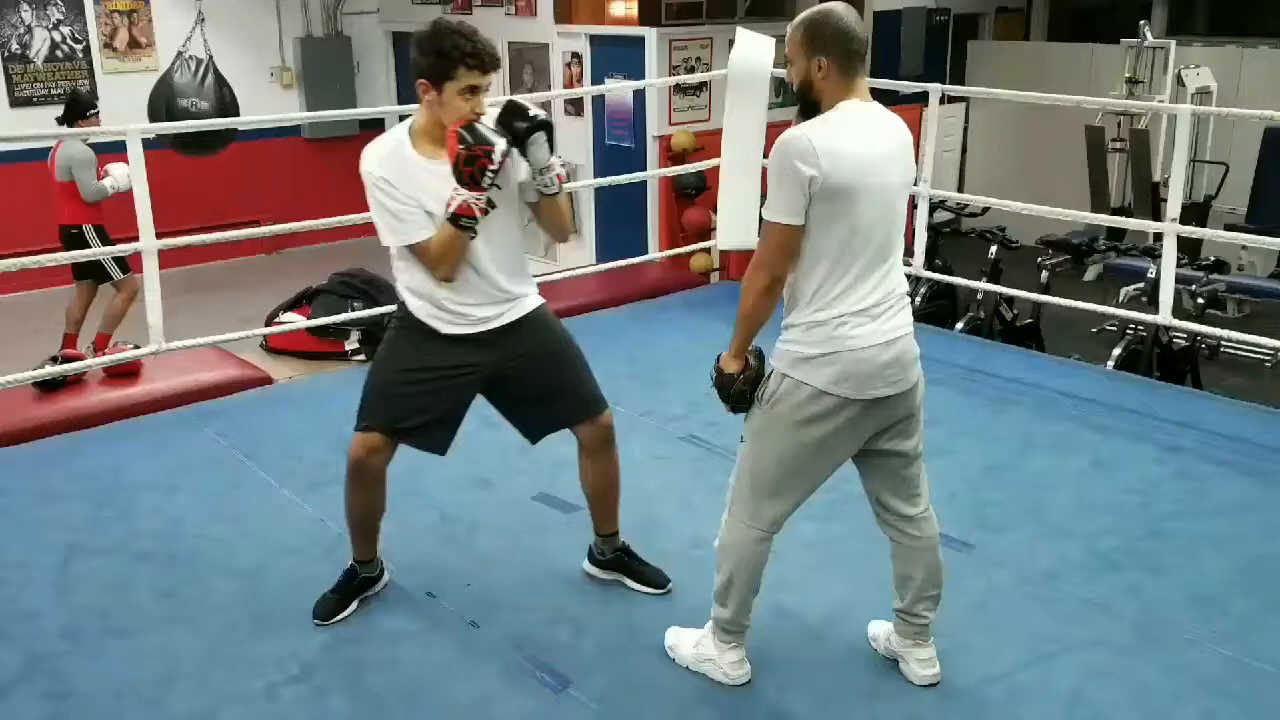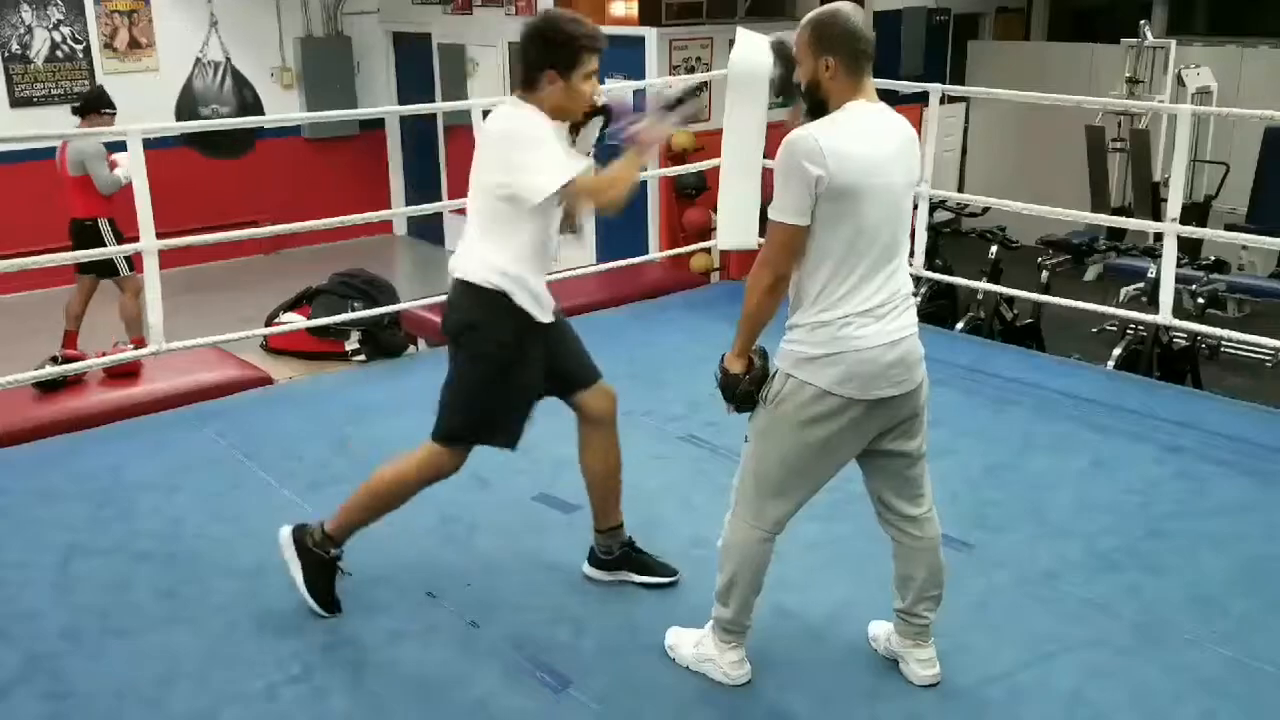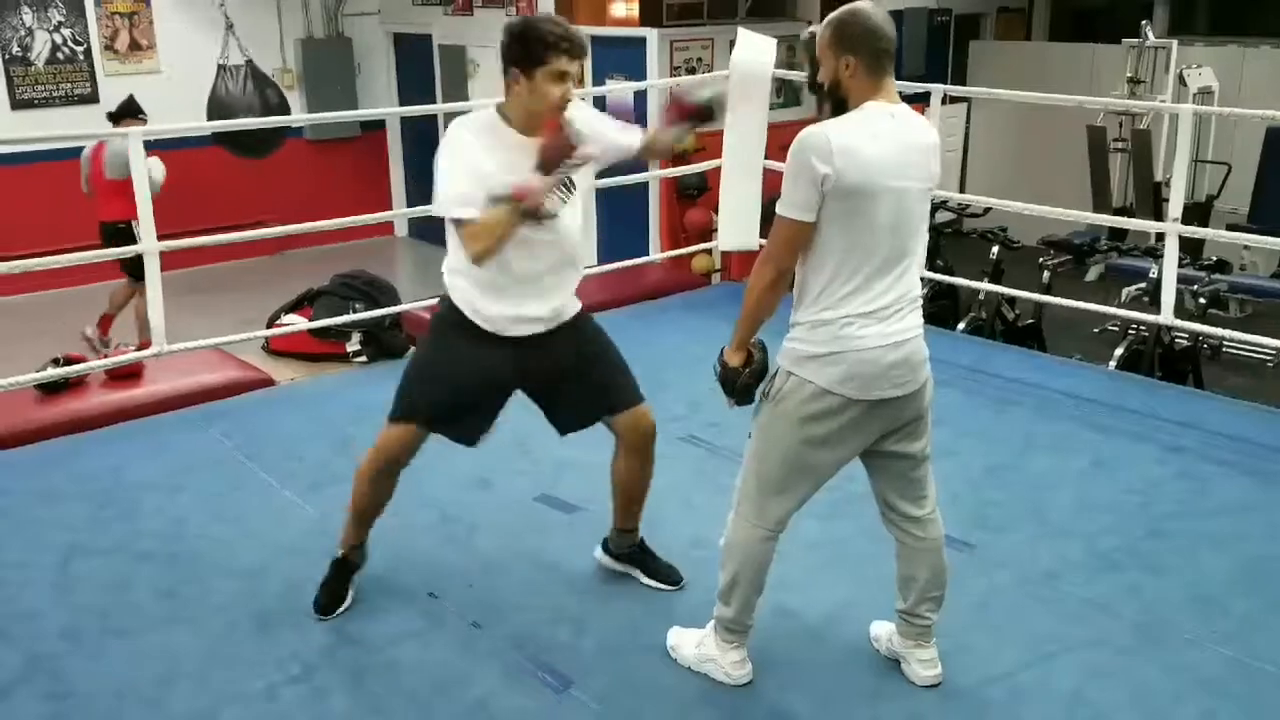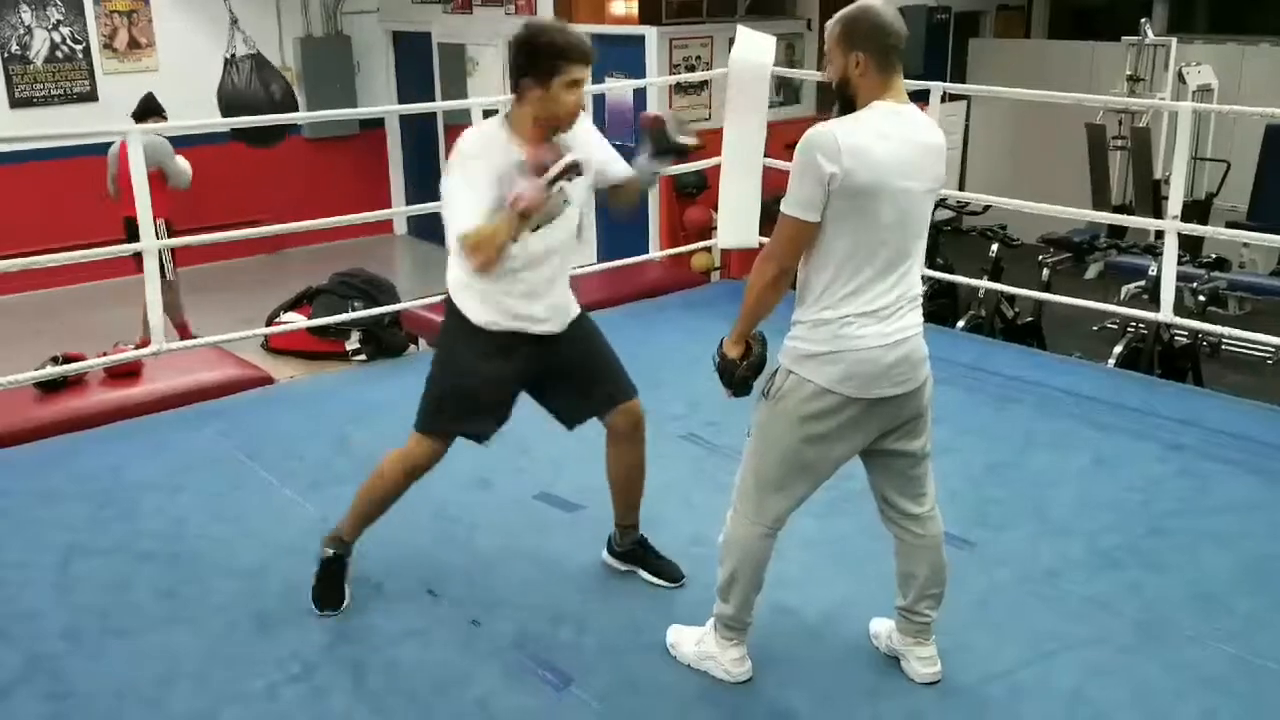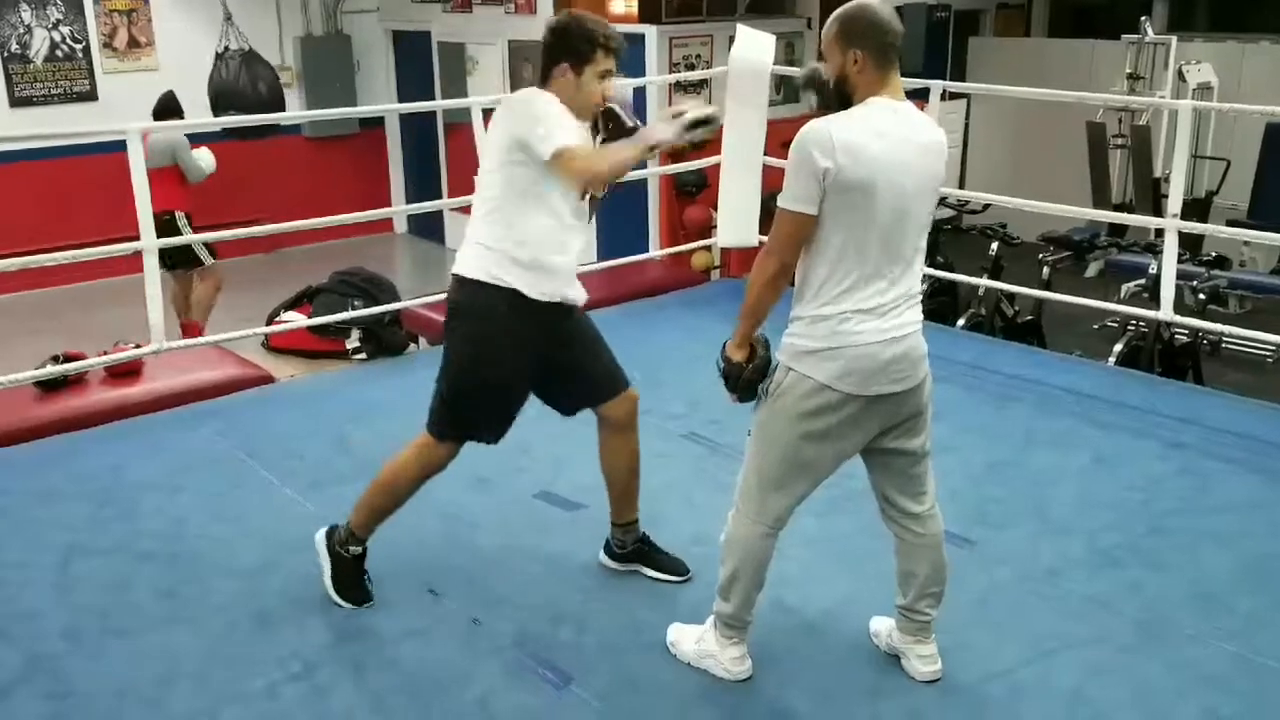
dt=0.3s
person 1, frame 1
left shoulder: (801, 145)
right shoulder: (897, 133)
left elbow: (768, 271)
left wrist: (736, 351)
left hip: (820, 368)
right hip: (895, 358)
left knee: (751, 511)
right knee: (907, 507)
left ankle: (724, 646)
right ankle: (916, 644)
person 1, frame 2
left shoulder: (808, 145)
right shoulder: (903, 133)
left elbow: (773, 271)
left wrist: (740, 352)
left hip: (825, 368)
right hip: (901, 358)
left knee: (755, 511)
right knee: (910, 508)
left ankle: (725, 646)
right ankle: (916, 643)
person 1, frame 3
left shoulder: (821, 144)
right shoulder: (926, 138)
left elbow: (775, 265)
left wrist: (739, 345)
left hip: (826, 368)
right hip: (904, 362)
left knee: (757, 509)
right knee: (914, 510)
left ankle: (726, 646)
right ankle: (918, 645)
person 1, frame 4
left shoulder: (829, 143)
right shoulder: (931, 138)
left elbow: (779, 262)
left wrist: (738, 338)
left hip: (827, 367)
right hip: (905, 360)
left knee: (756, 507)
right knee: (913, 506)
left ankle: (726, 643)
right ankle: (917, 641)
person 1, frame 5
left shoulder: (823, 138)
right shoulder: (932, 138)
left elbow: (777, 259)
left wrist: (741, 339)
left hip: (826, 363)
right hip: (903, 357)
left knee: (757, 505)
right knee: (913, 505)
left ankle: (726, 643)
right ankle: (917, 639)
person 2, frame 1
left shoulder: (505, 134)
right shoulder: (384, 160)
left elbow: (564, 232)
right elbow: (444, 267)
left wrist: (543, 161)
right wrist: (471, 192)
left hip: (517, 317)
right hip: (433, 328)
left knee: (597, 428)
right knee: (366, 451)
left ankle: (608, 551)
right ankle: (365, 568)
person 2, frame 2
left shoulder: (534, 126)
right shoulder: (522, 130)
left elbow: (575, 195)
right elbow: (606, 198)
right wrist: (648, 137)
left hip: (525, 305)
right hip: (489, 308)
left knee: (600, 406)
right knee: (445, 456)
left ankle: (610, 547)
right ankle: (318, 541)
person 2, frame 3
left shoulder: (573, 121)
right shoulder: (467, 141)
left elbow: (649, 148)
right elbow: (478, 247)
left wrist: (683, 119)
right wrist: (537, 184)
left hip: (556, 319)
right hip: (474, 320)
left knee: (638, 426)
right knee: (395, 443)
left ankle: (624, 543)
right ankle: (349, 553)
person 2, frame 4
left shoulder: (578, 133)
right shoulder: (476, 149)
left elbow: (623, 197)
right elbow: (482, 258)
left wrist: (653, 165)
right wrist: (533, 191)
left hip: (553, 318)
right hip: (480, 324)
left knee: (628, 419)
right knee: (424, 449)
left ankle: (626, 542)
right ankle: (336, 550)
person 2, frame 5
left shoulder: (561, 126)
right shoulder: (533, 111)
right elbow: (592, 172)
left wrist: (610, 148)
right wrist: (659, 135)
left hip: (548, 300)
right hip: (492, 303)
left knee: (621, 407)
right knee: (441, 447)
left ankle: (626, 542)
right ankle: (346, 540)
person 3, frame 1
left shoulder: (61, 148)
right shoulder: (80, 152)
right elbow: (90, 193)
left wrist: (103, 176)
right wrist: (115, 183)
left hip: (71, 229)
right hip: (85, 229)
left knee: (85, 290)
right knee: (128, 288)
left ankle: (68, 349)
right ankle: (98, 347)
person 3, frame 2
left shoulder: (67, 144)
right shoulder: (91, 146)
right elbow: (105, 186)
left wrist: (110, 166)
right wrist: (124, 172)
left hip: (80, 223)
right hip: (97, 224)
left knee: (85, 285)
right knee: (131, 286)
left ankle: (68, 347)
right ankle: (137, 347)
person 3, frame 3
left shoulder: (90, 150)
right shoulder: (129, 149)
left elbow: (87, 189)
left hip: (107, 226)
right hip: (128, 226)
left knee: (133, 280)
right knee: (147, 288)
left ankle: (99, 329)
right ankle: (144, 348)
person 3, frame 4
left shoulder: (116, 148)
right shoulder: (157, 143)
left elbow: (113, 191)
right elbow: (182, 183)
right wrist: (183, 170)
left hip: (131, 223)
right hip: (153, 223)
left knee: (168, 281)
right knee: (161, 286)
left ankle: (184, 335)
right ankle: (145, 344)
person 3, frame 5
left shoulder: (140, 144)
right shoulder: (173, 139)
right elbow: (195, 176)
right wrist: (205, 163)
left hip: (154, 220)
right hip: (174, 218)
left knee: (181, 279)
right knee: (211, 277)
left ankle: (188, 335)
right ankle: (196, 334)
